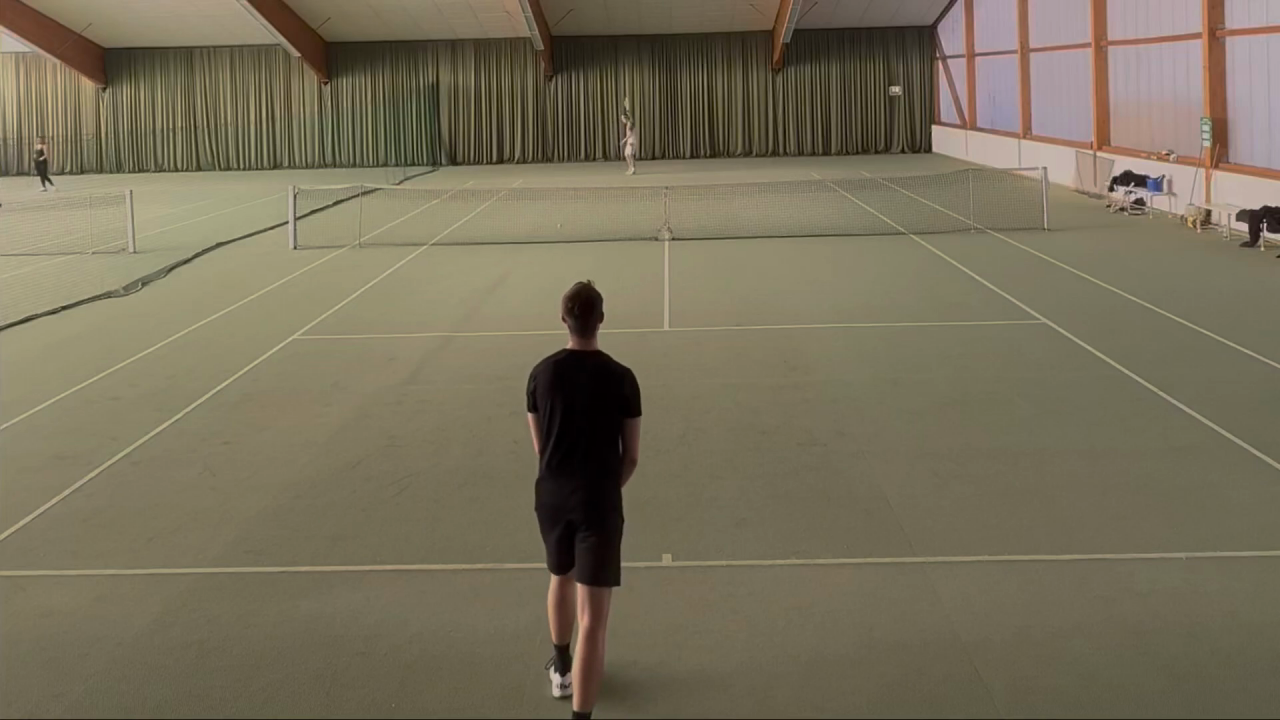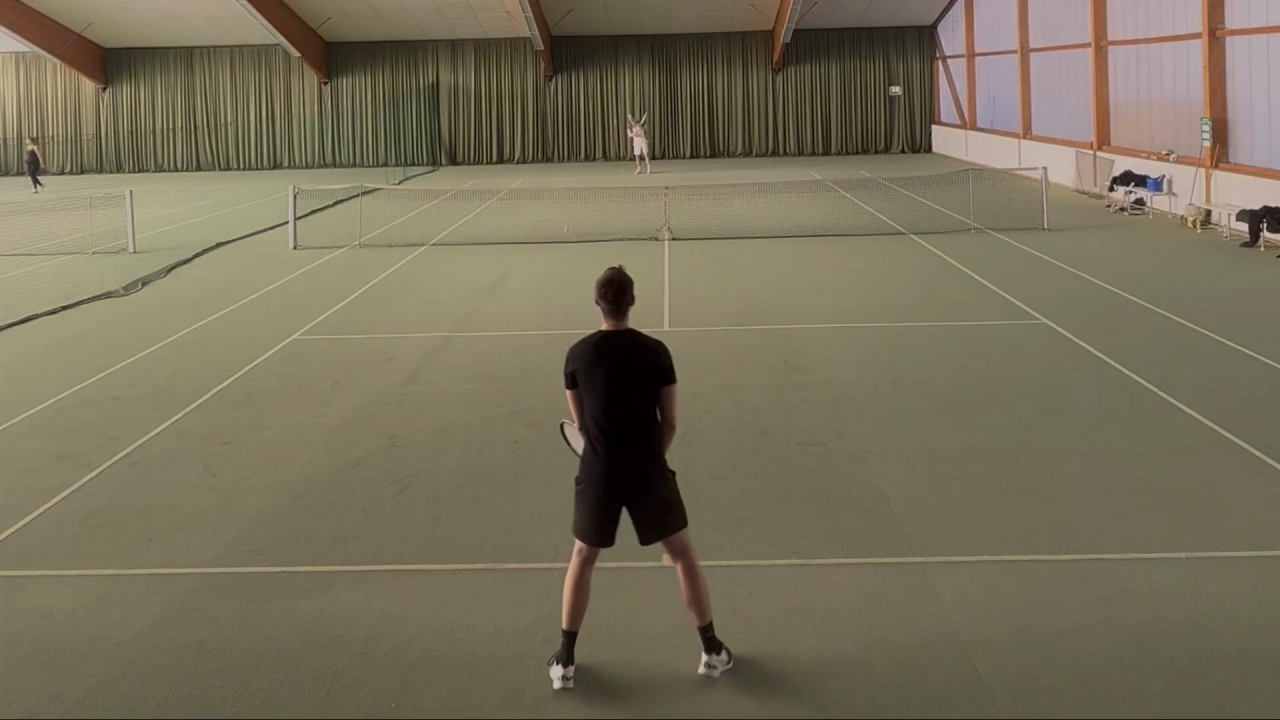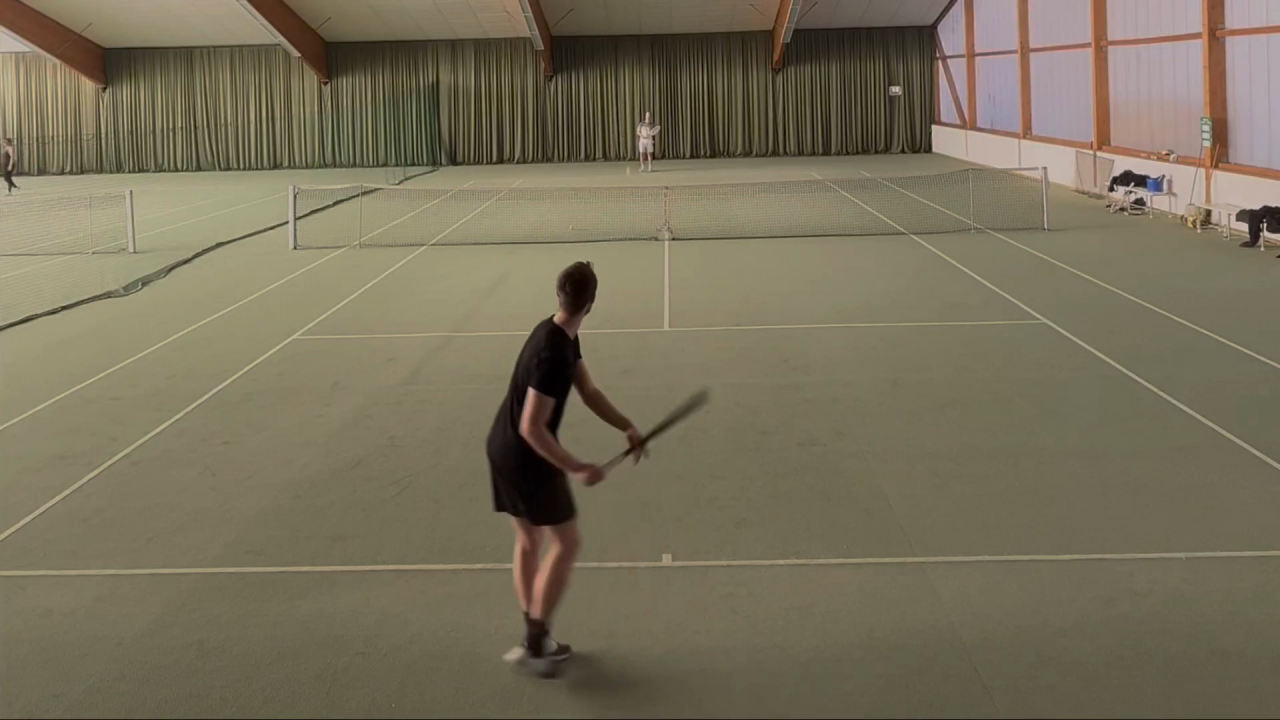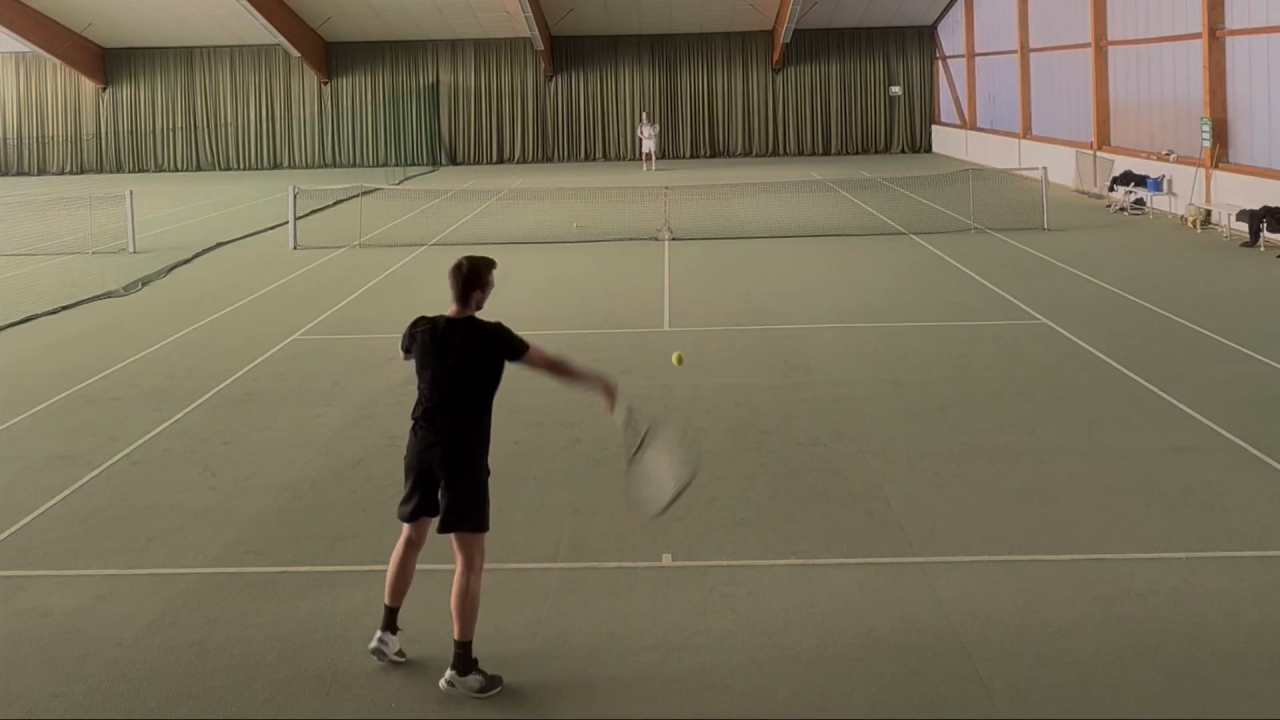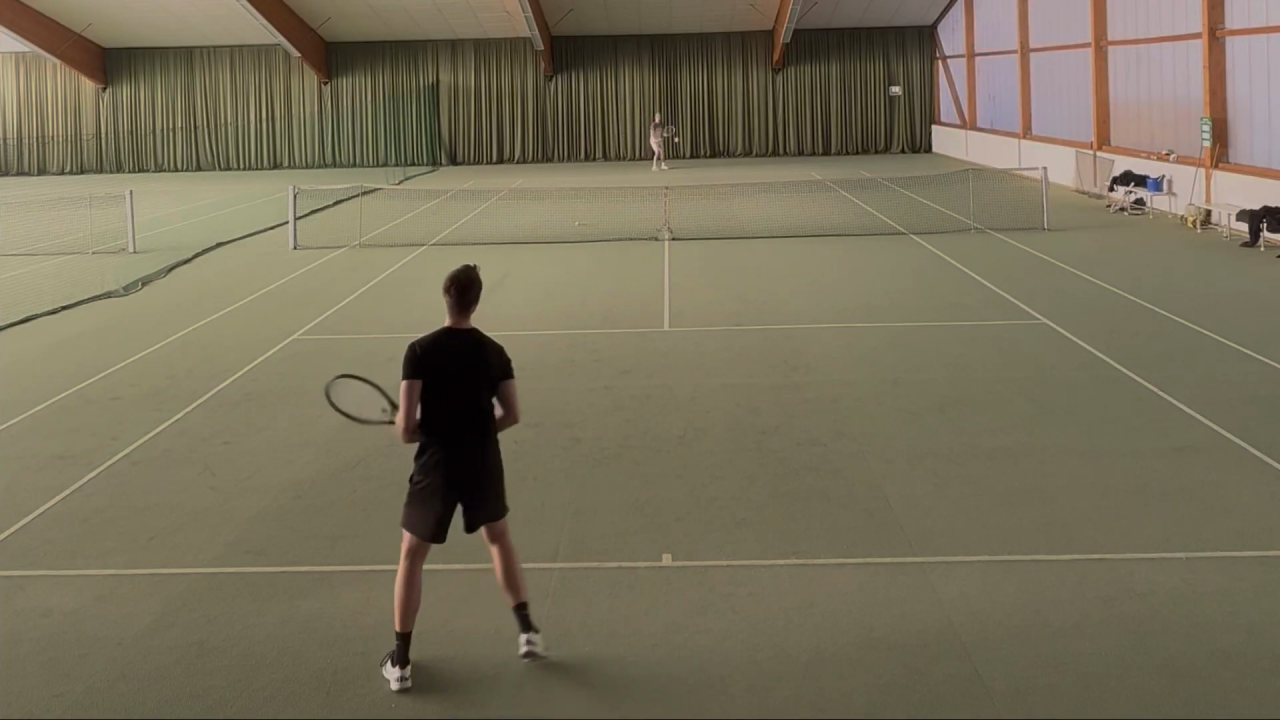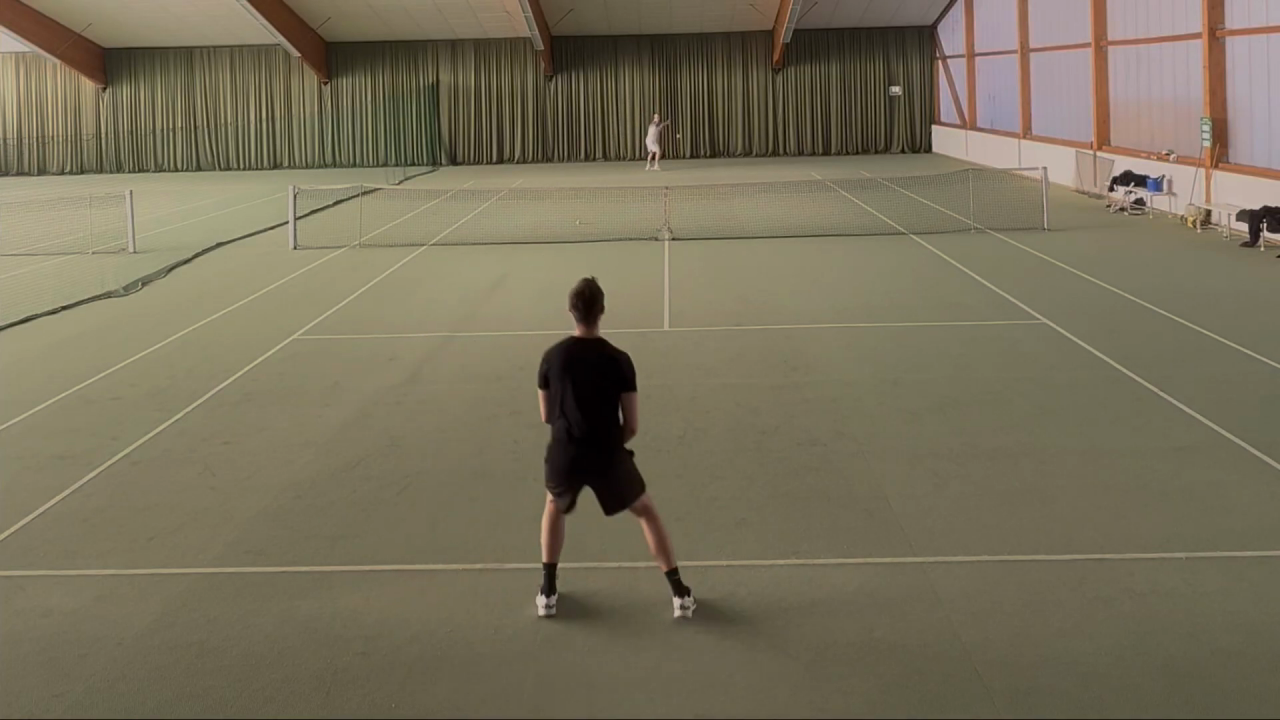
dt=0.7s
person 1, frame 1
left shoulder: (541, 374)
right shoulder: (621, 378)
left elbow: (539, 446)
right elbow: (631, 457)
left hip: (551, 497)
right hip: (598, 503)
left knee: (561, 578)
right knee: (592, 619)
left ankle: (561, 668)
person 1, frame 2
left shoulder: (578, 355)
right shoulder: (655, 353)
left elbow: (579, 424)
right elbow: (670, 423)
left hip: (598, 475)
right hip: (647, 473)
left knee: (583, 559)
right knee: (684, 555)
left ankle: (563, 661)
right ankle: (711, 650)
person 1, frame 3
left shoulder: (564, 337)
right shoulder: (553, 354)
left elbow: (588, 391)
right elbow: (531, 428)
left wrist: (627, 427)
right wrist: (577, 467)
left hip: (503, 448)
right hip: (526, 455)
left knee: (527, 541)
right knee: (566, 543)
left ankle: (535, 638)
right ankle: (532, 646)
person 1, frame 4
left shoulder: (421, 330)
right shoulder: (492, 336)
right elbow: (549, 363)
right wrist: (597, 382)
left hip: (422, 450)
right hip: (466, 459)
left knee: (411, 538)
right knee: (470, 561)
left ankle: (386, 632)
right ankle: (461, 668)
person 1, frame 5
left shoulder: (421, 350)
right shoulder: (493, 351)
left elbow: (406, 426)
right elbow: (512, 415)
left wrist: (407, 430)
left hip: (436, 466)
right hip: (483, 463)
left knee: (411, 559)
right knee: (499, 539)
left ankle: (401, 661)
right ankle: (526, 630)
person 1, frame 6
left shoulder: (552, 357)
right shoulder: (619, 361)
left elbow: (547, 417)
right elbow: (631, 425)
left hip: (563, 457)
right hip: (607, 458)
left knee: (553, 509)
right knee: (647, 513)
left ankle: (548, 591)
right ankle: (679, 593)
